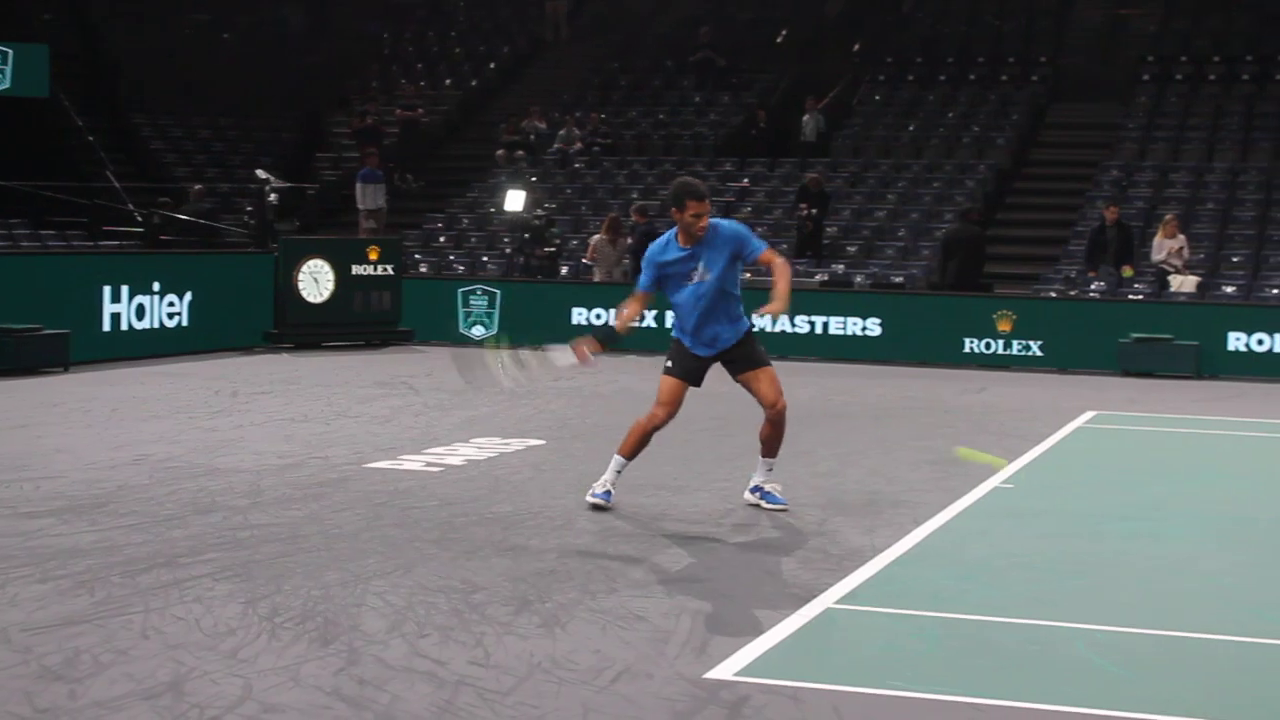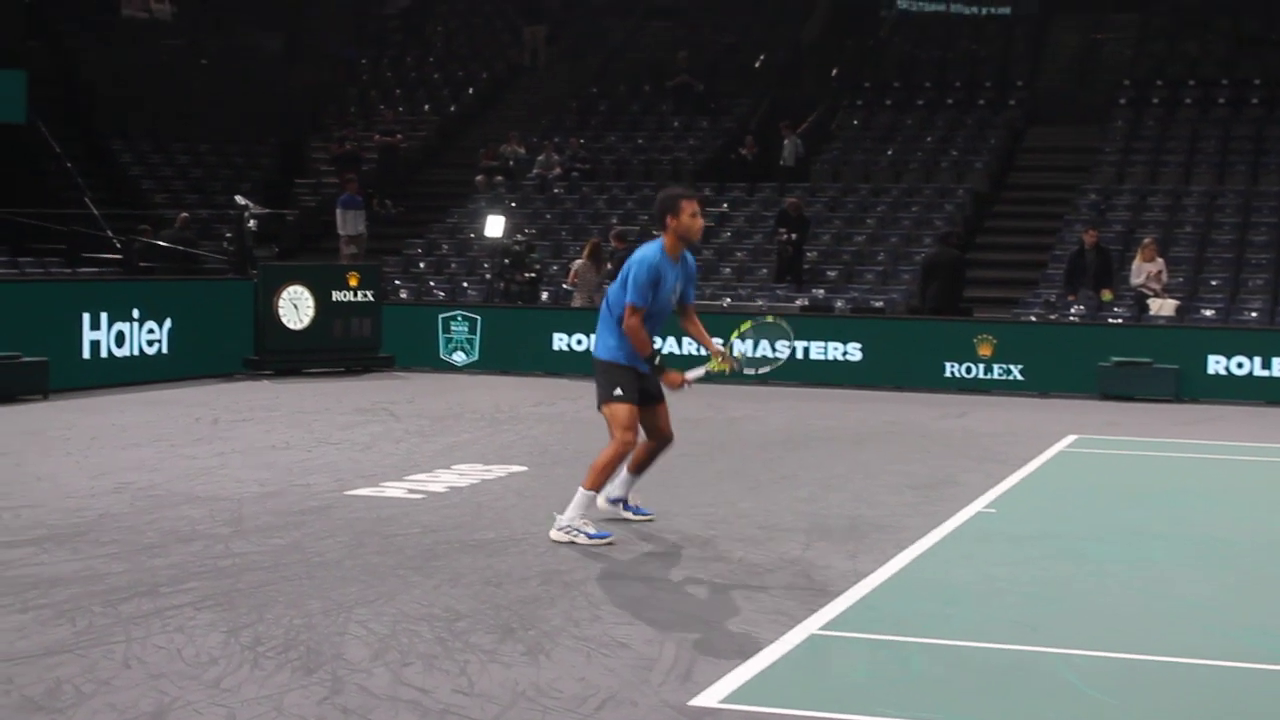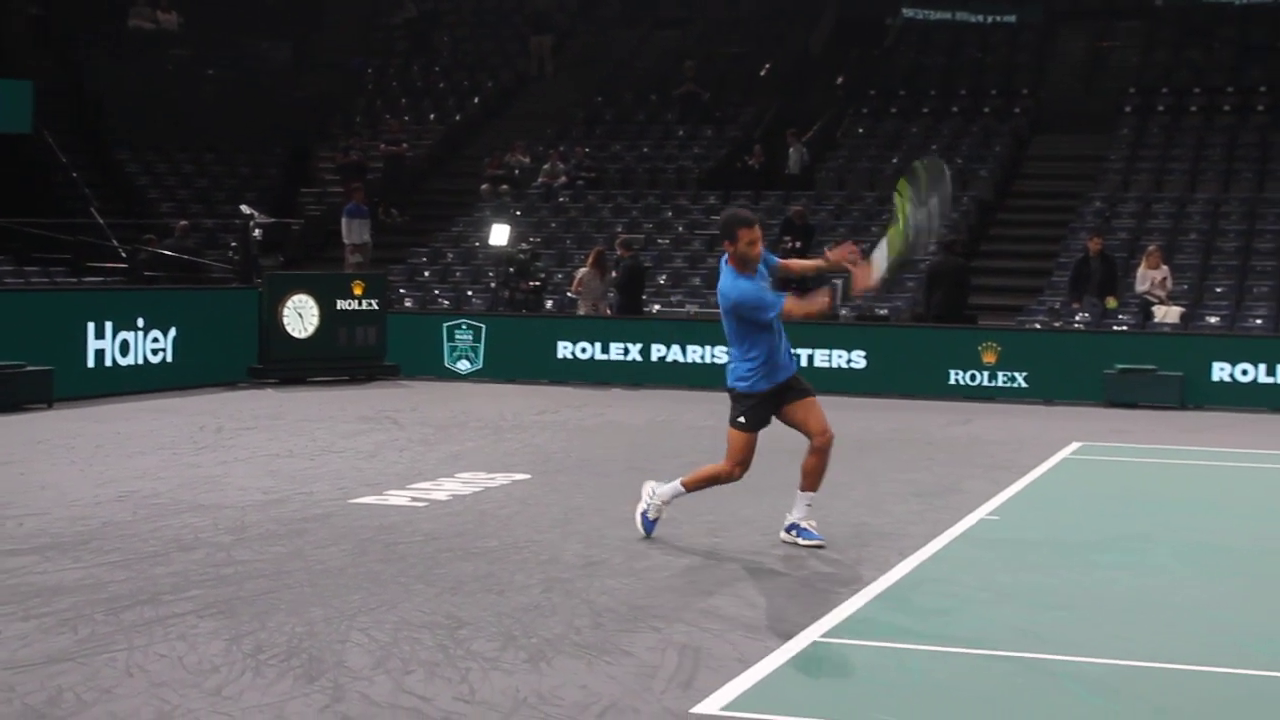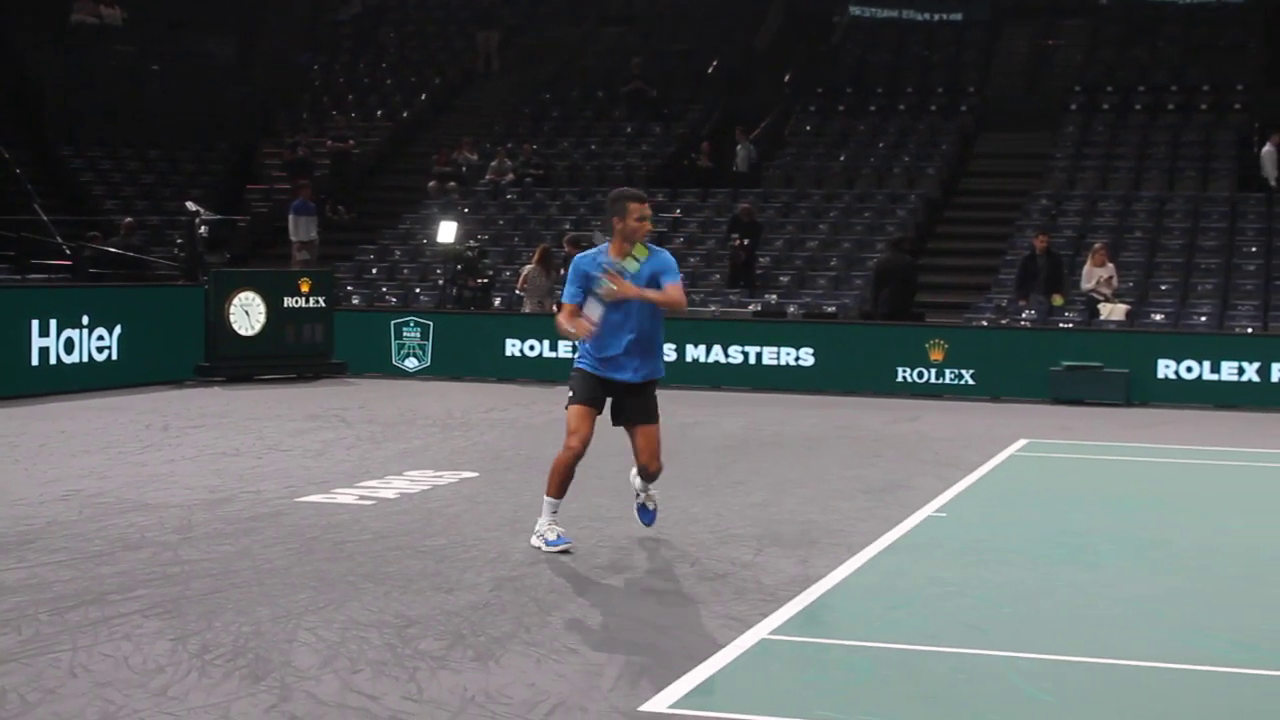
dt=1s
person 1, frame 1
left shoulder: (729, 232)
right shoulder: (658, 253)
left elbow: (777, 263)
right elbow: (637, 304)
left wrist: (780, 300)
right wrist: (604, 338)
left hip: (735, 335)
right hip: (690, 341)
left knee: (776, 407)
right knee: (659, 415)
left ankle: (760, 484)
right ankle: (608, 481)
person 1, frame 2
left shoulder: (687, 263)
right shoulder: (647, 262)
left elbow: (686, 315)
right elbow: (631, 323)
left wrist: (712, 347)
right wrist: (661, 370)
left hip: (639, 361)
right hip: (616, 358)
left knee: (662, 437)
right knee: (624, 438)
left ankle: (616, 495)
right ankle: (569, 521)
person 1, frame 3
left shoulder: (754, 257)
right shoulder: (738, 293)
left elbow: (786, 267)
right elbow: (800, 310)
left wrist: (828, 260)
right wrist: (846, 289)
left hip: (784, 372)
right hip: (751, 383)
left knee: (822, 437)
right knee: (734, 469)
left ankle: (797, 521)
right ankle: (659, 496)
person 1, frame 4
left shoulder: (660, 260)
right shoulder: (584, 263)
left elbow: (678, 301)
right elbow: (565, 317)
left wrist: (639, 292)
right wrist: (573, 327)
left hip: (640, 374)
right hip: (592, 368)
left knee: (651, 465)
right knee: (574, 446)
left ankle: (642, 486)
right ankle: (546, 524)
